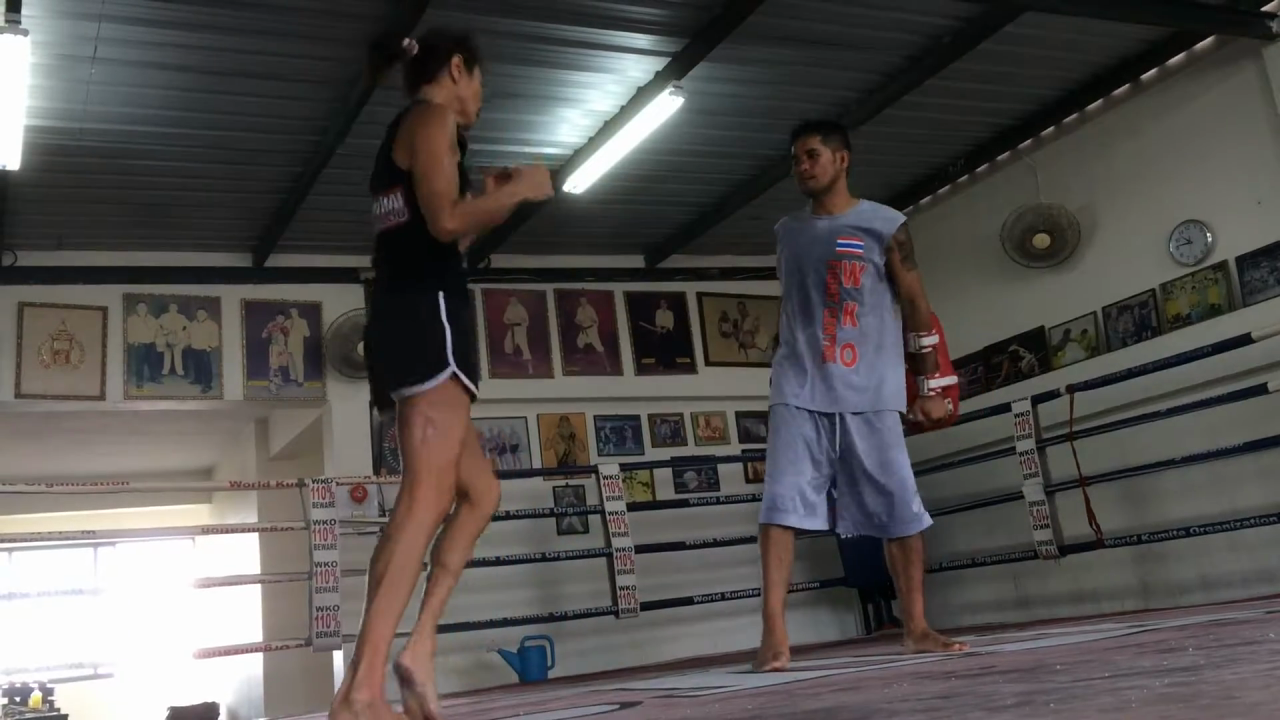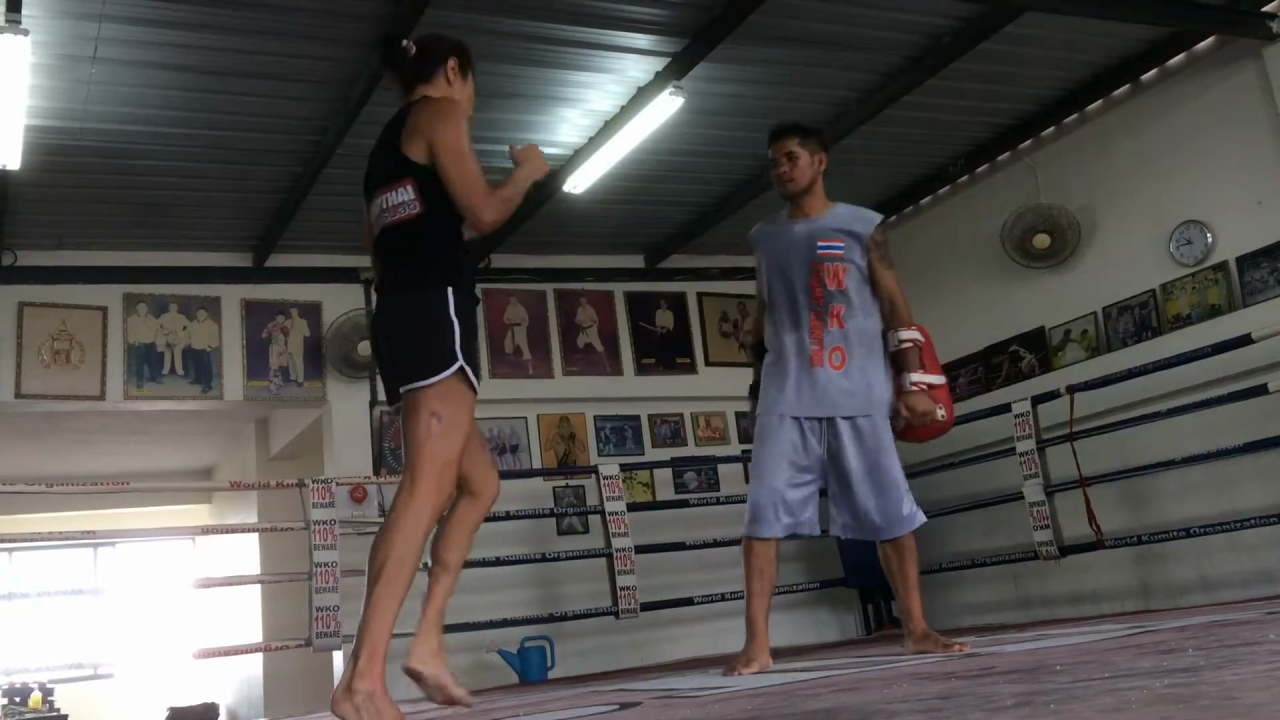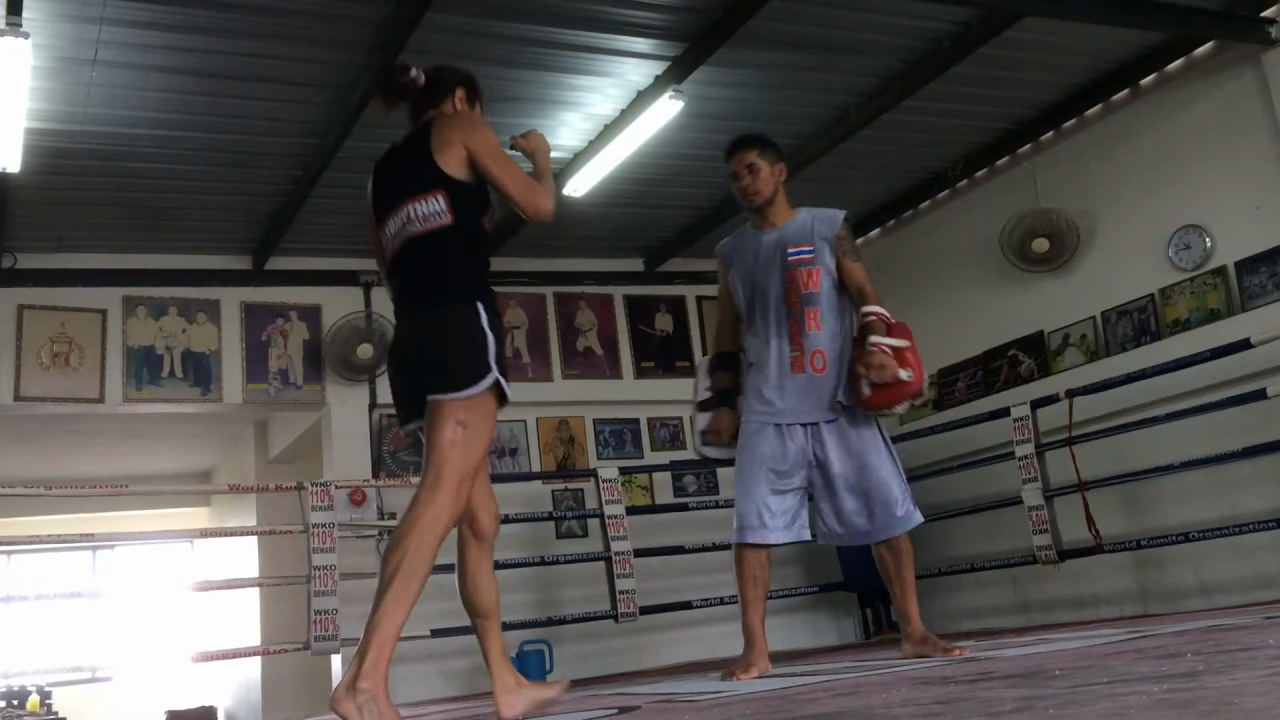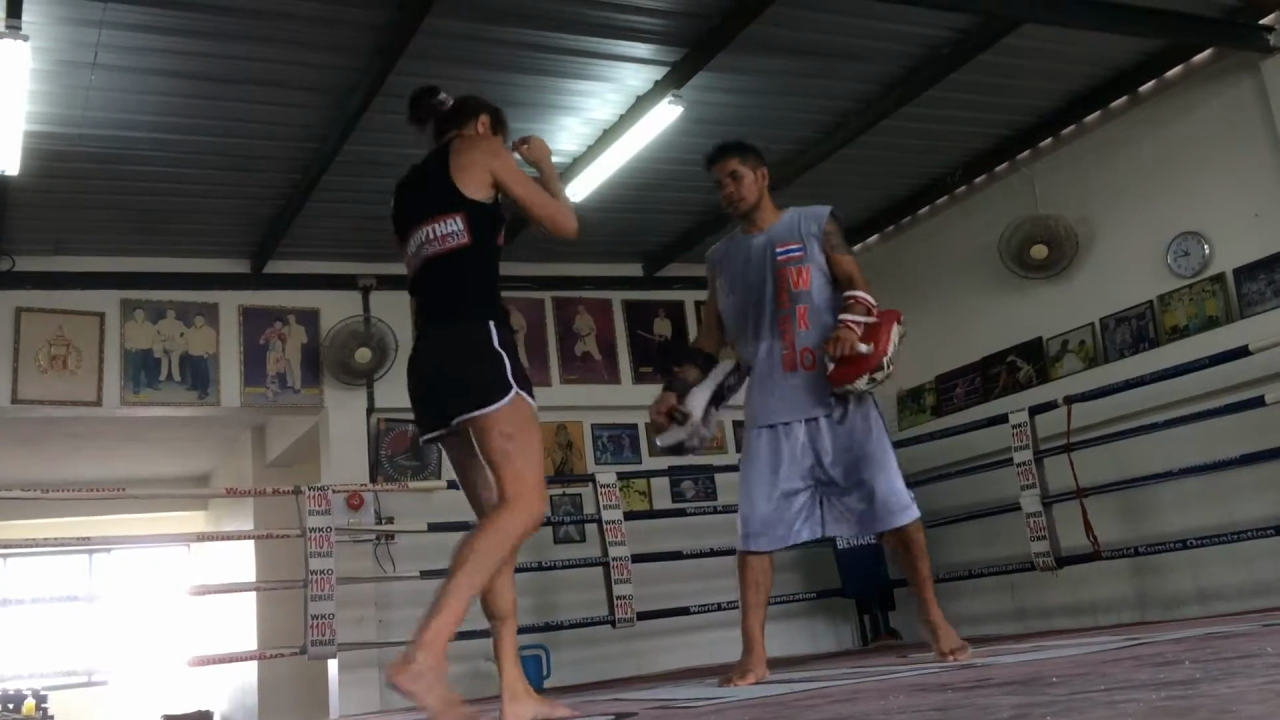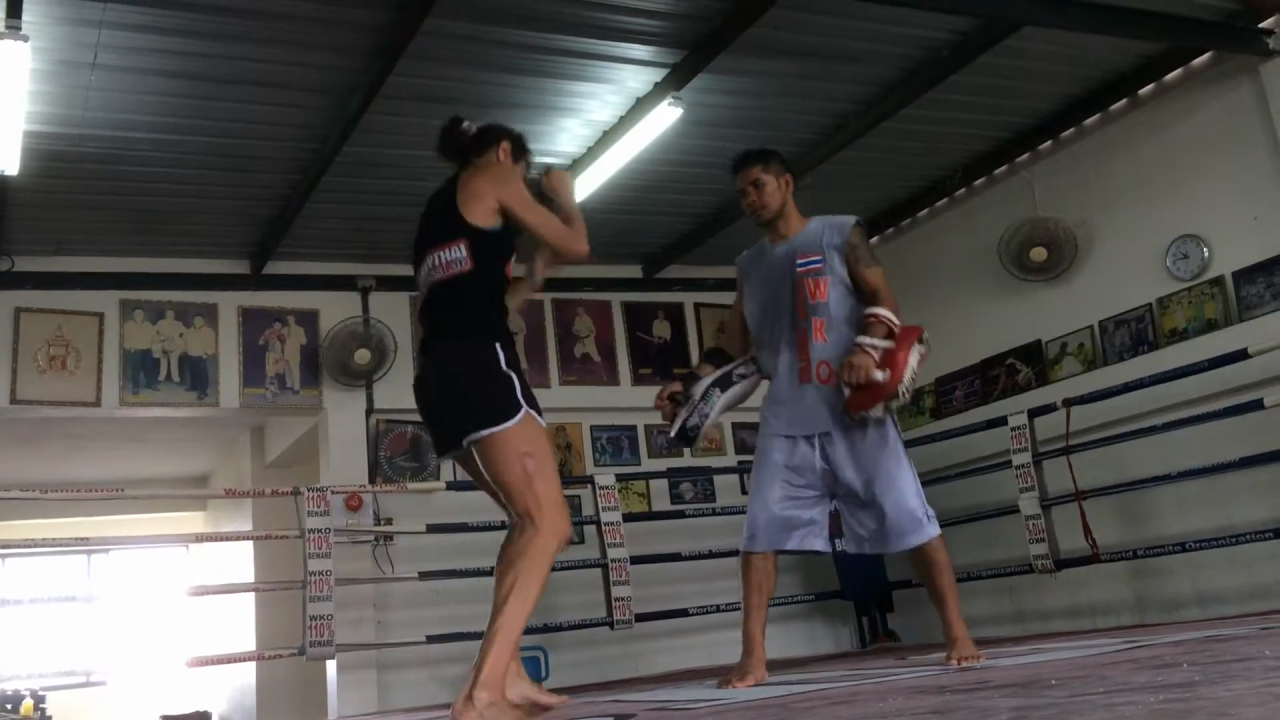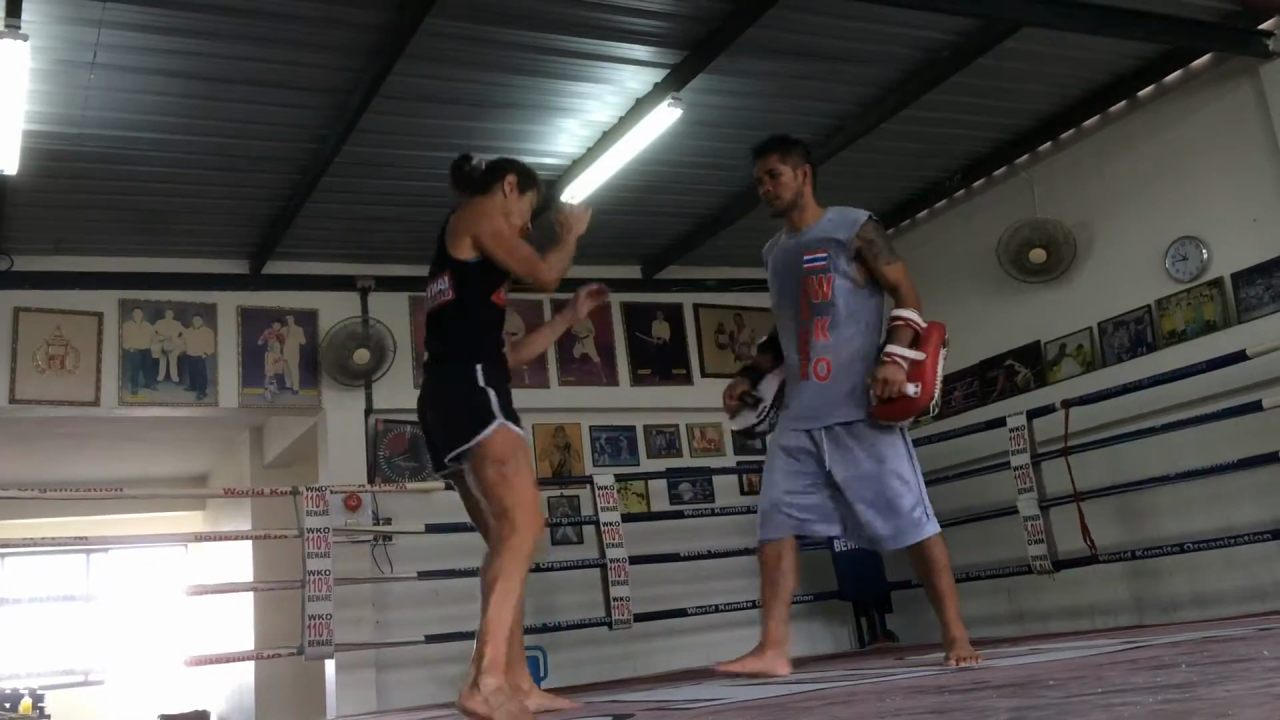
dt=0.2s
person 1, frame 1
left shoulder: (400, 141)
right shoulder: (431, 119)
right elbow: (444, 222)
left wrist: (486, 204)
right wrist: (522, 190)
left hip: (399, 329)
right hip: (426, 321)
left knee: (480, 495)
right knee: (426, 499)
left ankle: (419, 644)
person 1, frame 2
left shoulder: (385, 151)
right shoulder: (439, 112)
right elbow: (483, 210)
left wrist: (453, 223)
right wrist: (528, 168)
left hip: (398, 322)
right hip: (437, 314)
left knee: (479, 483)
right knee: (428, 489)
left ankle: (427, 643)
person 1, frame 3
left shoulder: (382, 172)
right shoulder: (459, 130)
right elbow: (541, 208)
right wrist: (540, 157)
left hip: (410, 345)
right hip: (461, 327)
left knee: (480, 518)
right knee: (442, 499)
person 1, frame 4
left shoulder: (407, 188)
right shoulder: (478, 151)
right elbow: (564, 225)
right wrist: (544, 165)
left hip: (429, 360)
right hip: (477, 345)
left knee: (503, 514)
right knee: (522, 505)
right ankle: (424, 657)
person 1, frame 5
left shoulder: (436, 215)
right shoulder: (489, 176)
right elbow: (573, 247)
left wrist: (518, 287)
right wrist: (565, 198)
left hip: (439, 382)
right hip: (482, 371)
left knee: (528, 524)
right knee: (550, 524)
person 1, frame 6
left shoulder: (479, 269)
right shoulder: (476, 214)
left elbow: (512, 355)
right elbow: (543, 276)
left wrist: (574, 314)
right wrist: (571, 231)
left hip: (457, 398)
right hip: (468, 389)
left knee: (509, 539)
right knee: (524, 523)
person 2, frame 1
left shoulder: (885, 226)
right shoulder: (787, 232)
left elbow: (917, 308)
left wrist: (929, 386)
left hip: (871, 394)
right hip: (798, 393)
left knee: (899, 509)
right knee: (781, 503)
left ankle: (917, 628)
right ankle: (775, 636)
person 2, frame 2
left shoulder: (862, 226)
right shoulder: (764, 237)
left elbow: (894, 306)
left wrist: (914, 382)
right wrist: (758, 391)
left hip: (860, 397)
right hip: (785, 401)
left knee: (891, 510)
right knee: (764, 512)
left ankle: (916, 627)
right ankle: (757, 641)
person 2, frame 3
left shoulder: (829, 227)
right shoulder: (731, 251)
left elbow: (864, 295)
right elbow: (728, 336)
left wrist: (876, 346)
right wrist: (721, 403)
left hip: (840, 400)
right hip: (769, 407)
left knee: (887, 512)
right knee: (754, 521)
left ankle: (914, 631)
right ankle: (756, 647)
person 2, frame 4
left shoulder: (816, 223)
right shoulder: (721, 258)
left elbow: (856, 283)
right elbow: (710, 339)
left wrist: (850, 325)
right wrist: (677, 390)
left hip: (836, 395)
right hip: (770, 408)
left knee: (891, 503)
right knee: (758, 526)
left ankle: (935, 621)
right ankle: (753, 654)
person 2, frame 5
left shoulder: (842, 233)
right shoulder: (750, 264)
left elbow: (883, 298)
right elbow: (736, 341)
left wrist: (866, 347)
right wrist: (688, 385)
left hip: (852, 408)
right hip: (788, 420)
left knee: (908, 519)
right knee: (763, 531)
left ankle: (957, 634)
right ankle: (752, 658)
person 2, frame 6
left shoulder: (855, 228)
right shoulder: (774, 251)
left elbow: (906, 294)
left wrist: (895, 357)
right wrist: (749, 376)
left hip: (859, 406)
right hip: (800, 413)
left knee: (907, 516)
right knee: (777, 518)
left ankle: (955, 634)
right ankle: (773, 646)
